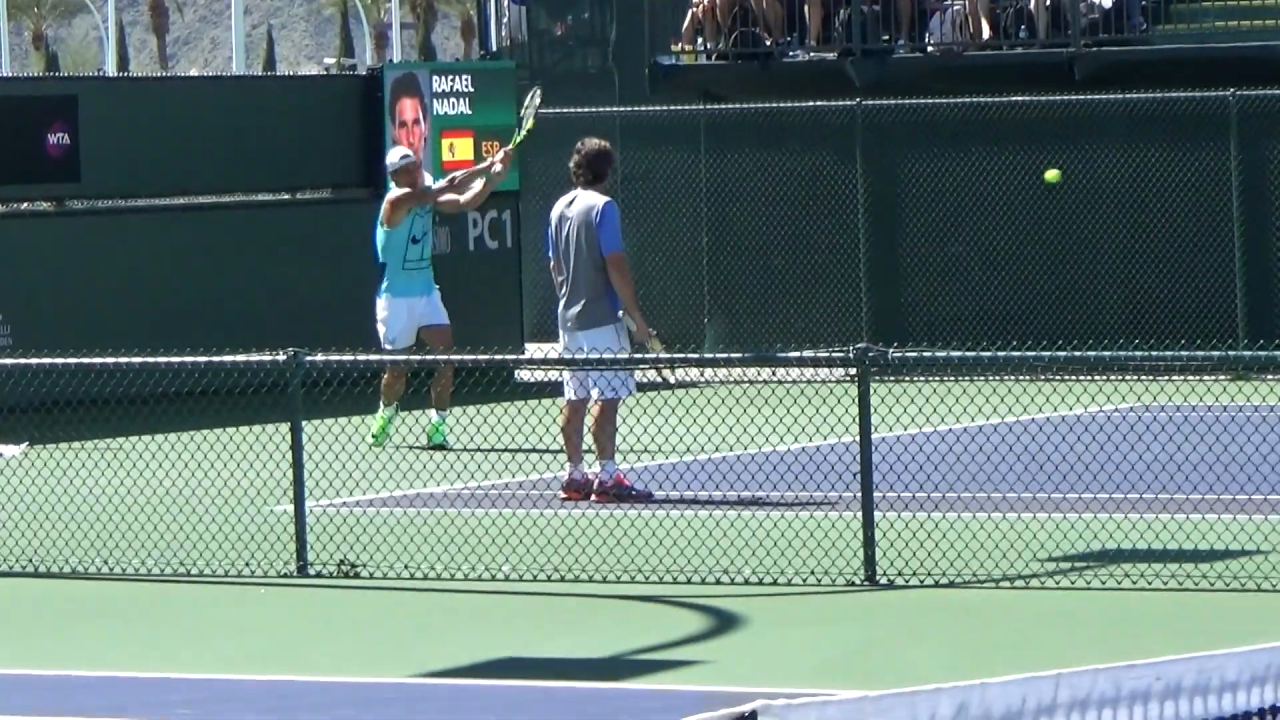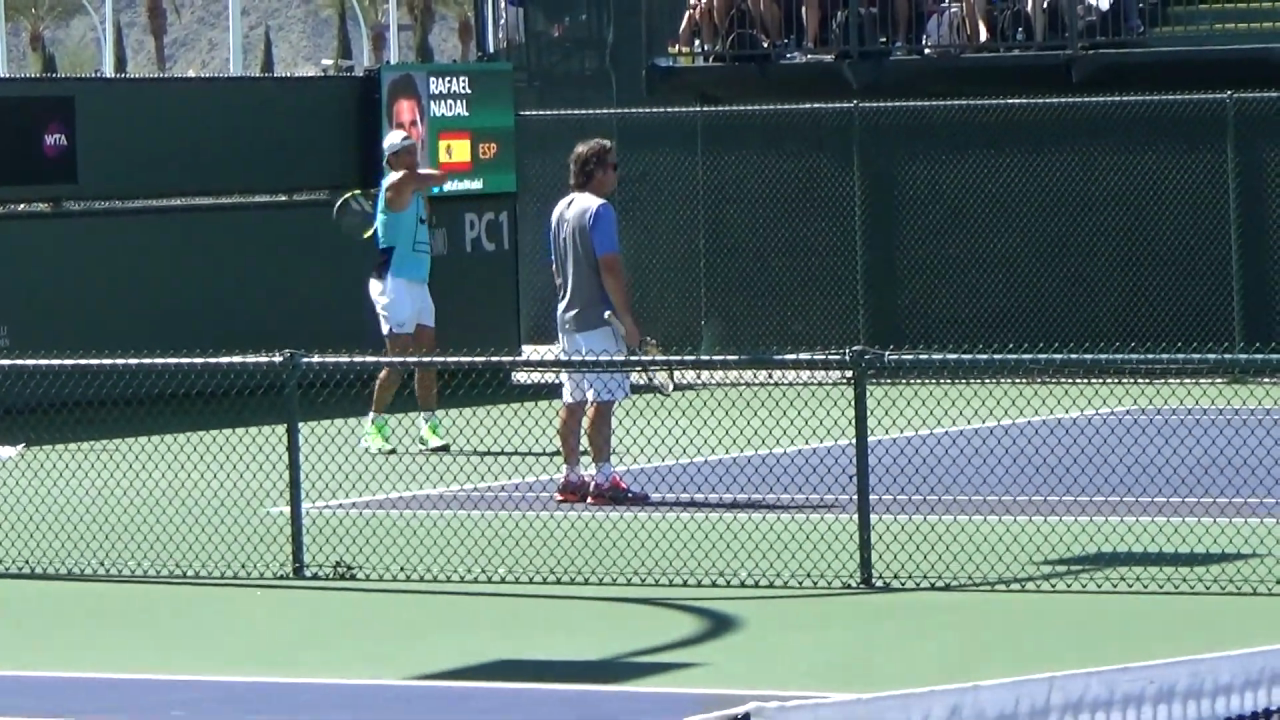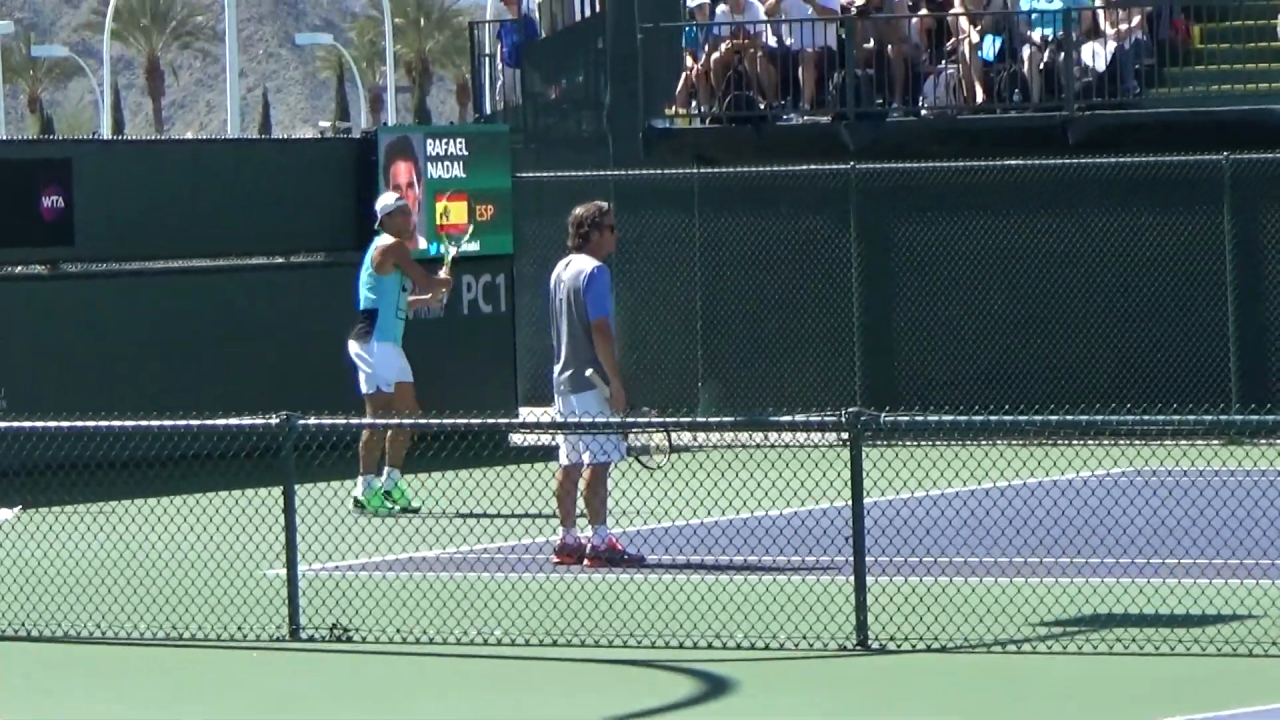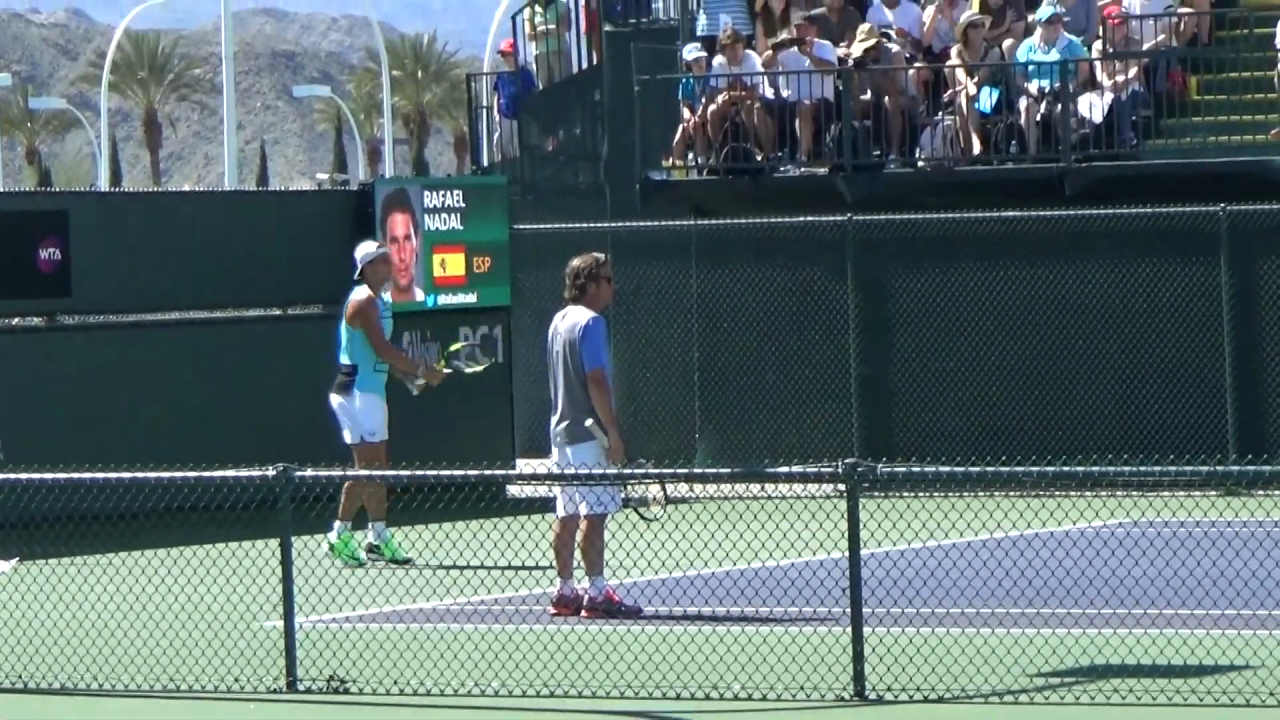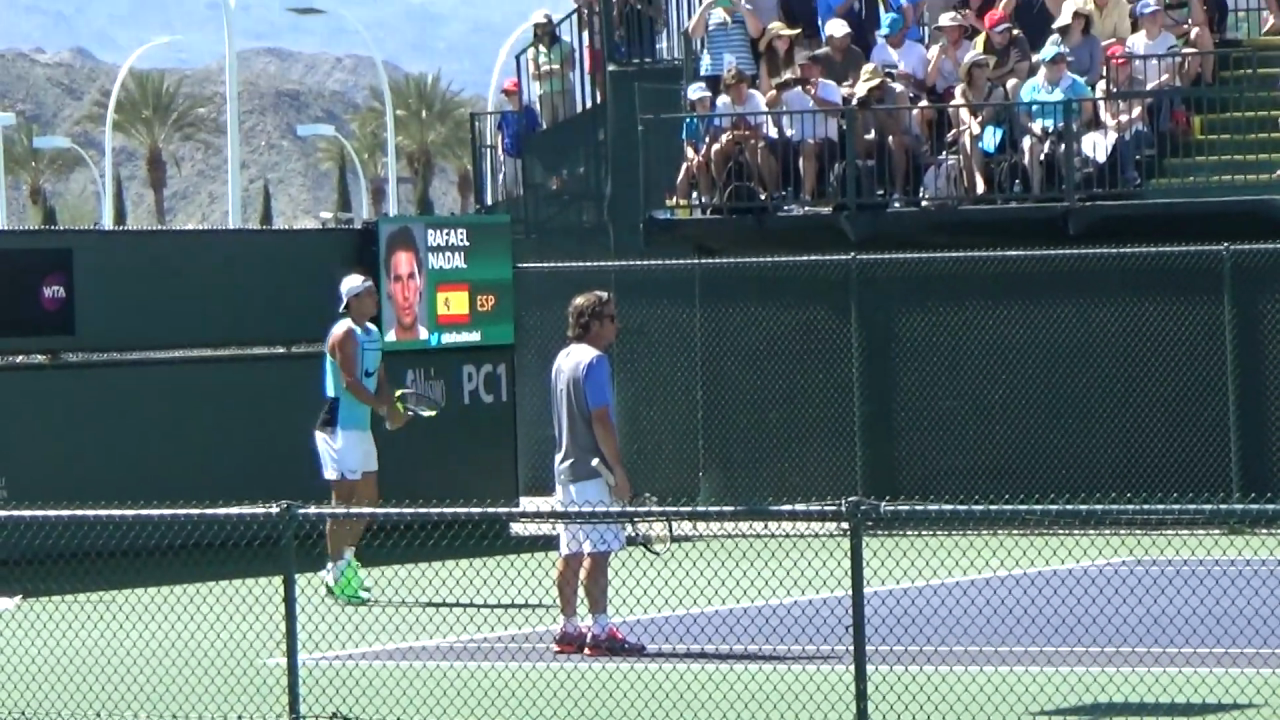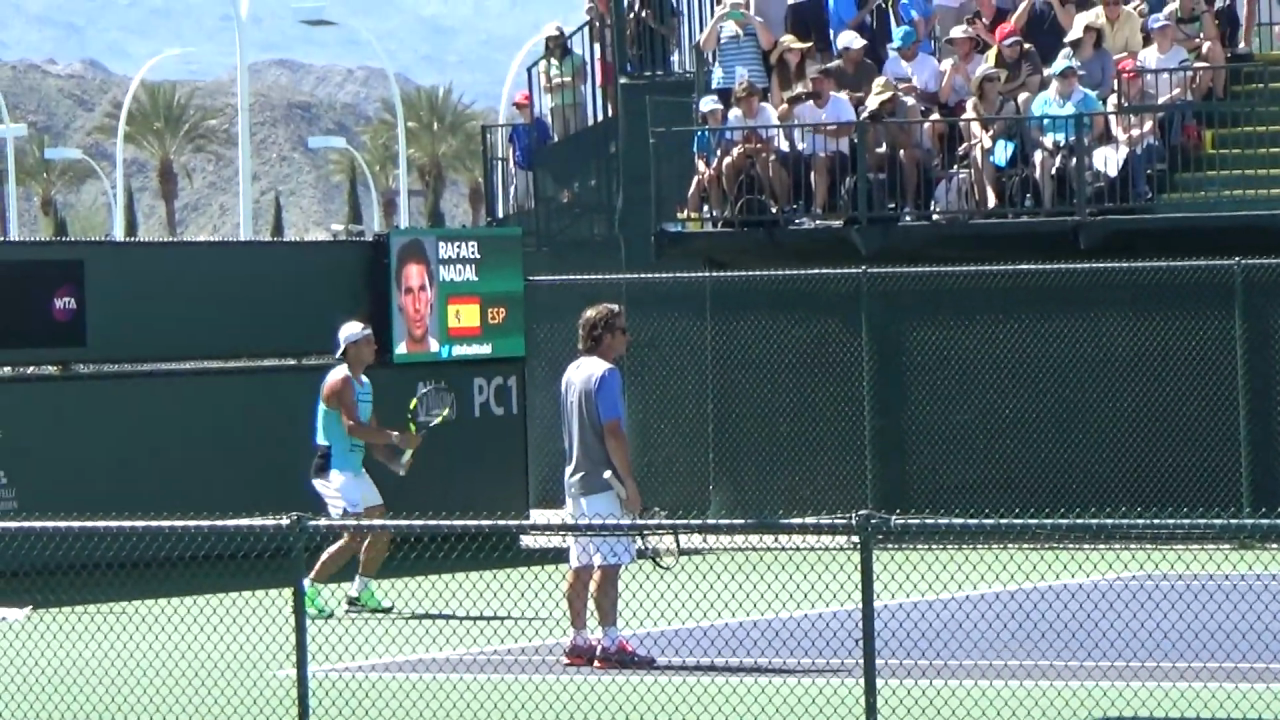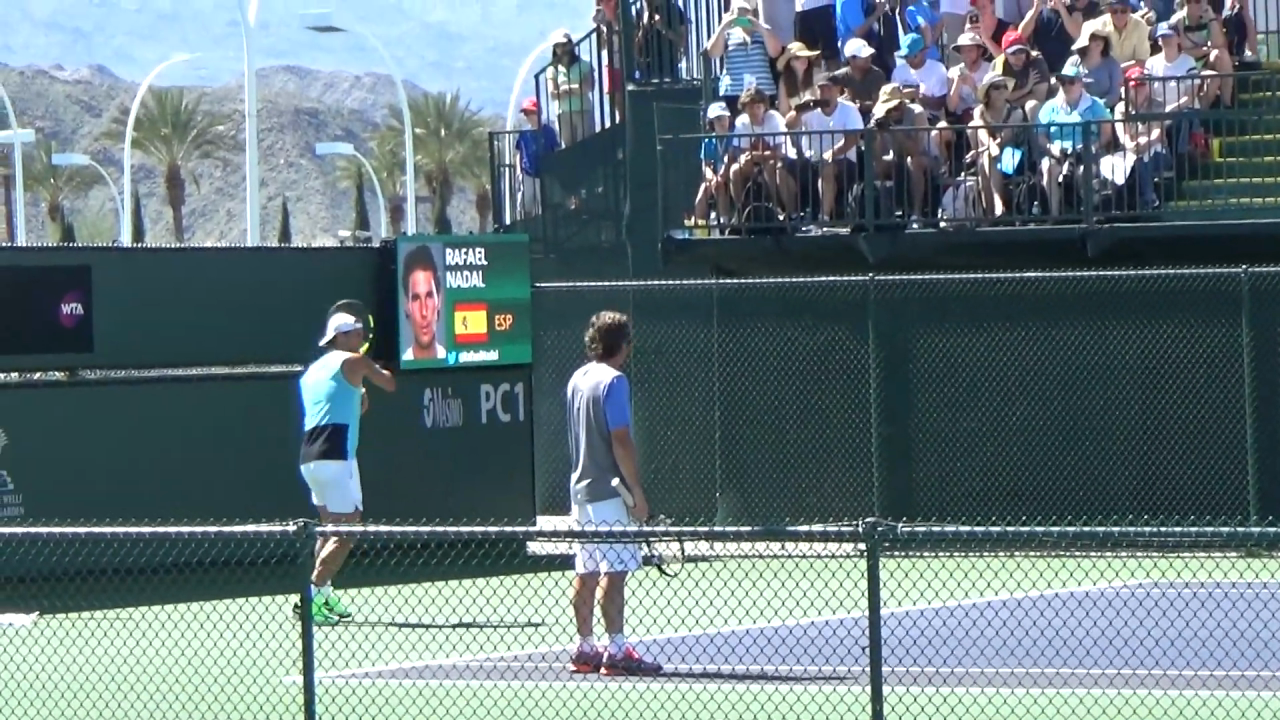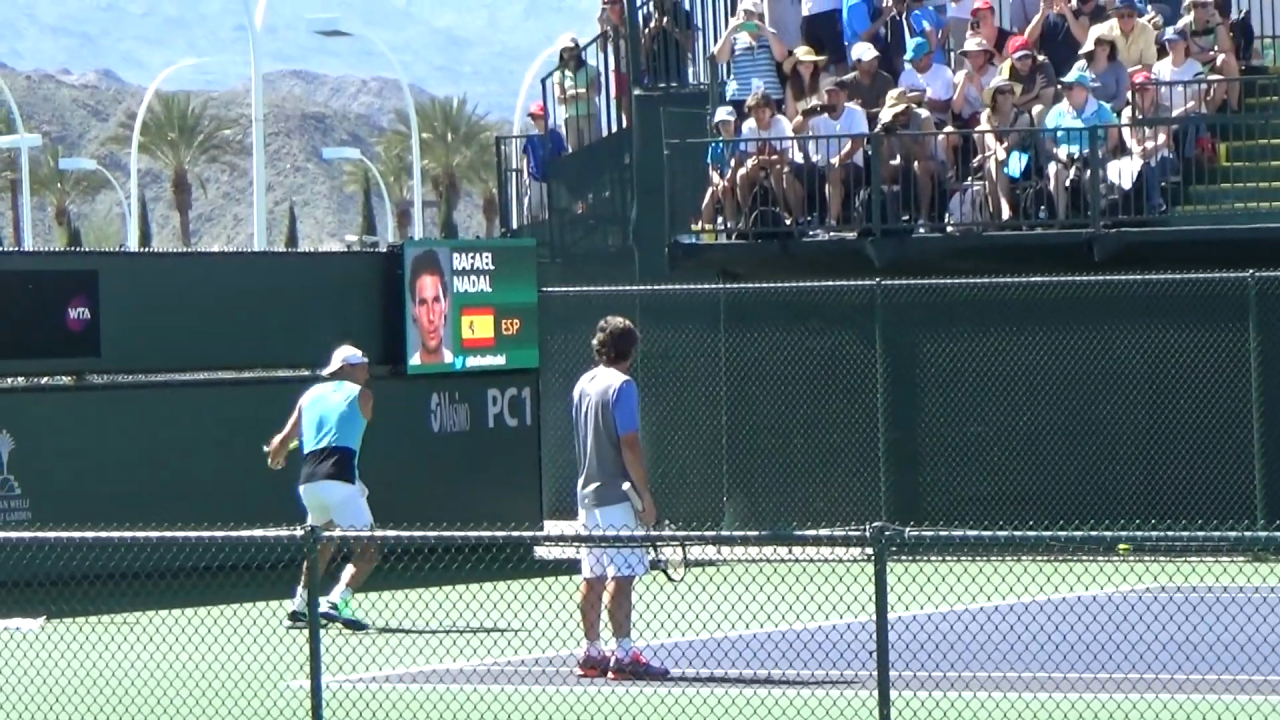
dt=0.3s
person 1, frame 1
left shoulder: (559, 208)
right shoulder: (603, 206)
right elbow: (616, 266)
right wrist: (636, 314)
left hip: (569, 318)
right hip: (601, 320)
left knee: (575, 399)
right knee: (607, 399)
left ankle: (575, 477)
right ankle: (607, 479)
person 1, frame 2
left shoulder: (561, 209)
right shoulder: (599, 209)
right elbow: (609, 269)
right wrist: (628, 319)
left hip: (568, 319)
right hip: (598, 322)
left knee: (572, 401)
right knee: (602, 401)
left ankle: (571, 479)
right ankle: (603, 481)
person 1, frame 3
left shoulder: (560, 270)
right shoulder: (595, 270)
right elbow: (600, 331)
right wrist: (616, 382)
left hip: (565, 380)
right hip: (592, 383)
left knee: (569, 463)
right knee: (597, 462)
left ankle: (568, 541)
right ankle: (599, 544)
person 1, frame 4
left shoulder: (559, 321)
right shoulder: (590, 322)
right elbow: (596, 383)
right wrist: (613, 433)
left hip: (563, 431)
right hip: (588, 435)
left knee: (567, 515)
right knee: (594, 514)
left ankle: (565, 593)
right ankle: (597, 595)
person 1, frame 5
left shoulder: (563, 359)
right shoulder: (594, 361)
right elbow: (601, 421)
right wrist: (619, 470)
left hip: (567, 469)
right hip: (592, 472)
left knee: (570, 552)
right knee: (598, 552)
left ankle: (569, 630)
right ankle: (600, 633)
person 1, frame 6
left shoulder: (572, 372)
right shoulder: (606, 373)
right elbow: (613, 434)
right wrist: (630, 483)
left hip: (577, 481)
right hip: (603, 485)
left knee: (580, 565)
right knee: (608, 565)
left ankle: (579, 642)
right ankle: (610, 645)
person 1, frame 7
left shoulder: (577, 379)
right shoulder: (613, 380)
right elbow: (620, 440)
right wrist: (637, 490)
left hip: (582, 488)
right hip: (609, 491)
left knee: (586, 572)
right knee: (614, 572)
left ankle: (585, 650)
right ankle: (616, 652)
person 1, frame 8
left shoulder: (583, 384)
right shoulder: (622, 385)
right elbow: (629, 445)
right wrist: (646, 495)
left hip: (589, 492)
right hip: (617, 496)
left knee: (593, 576)
right knee: (621, 577)
left ankle: (592, 653)
right ankle: (624, 656)
person 2, frame 1
left shoulder: (427, 197)
right shoulder: (397, 199)
left elbow: (470, 201)
right elbow: (441, 190)
left wrist: (493, 176)
right wrist: (483, 170)
left hip: (426, 293)
right hip: (395, 296)
right knee: (398, 369)
left ankle: (438, 426)
right ankle: (386, 412)
person 2, frame 2
left shoulder: (413, 186)
right shoulder: (400, 181)
right elbow: (438, 177)
right wrist: (423, 173)
left hip: (416, 284)
right hip: (394, 283)
left knee: (428, 357)
right knee: (399, 358)
left ankle: (430, 427)
right ankle: (374, 427)
person 2, frame 3
left shoulder: (392, 249)
right shoulder: (391, 246)
right elbow: (425, 280)
left wrist: (429, 299)
right wrist: (443, 282)
left hip: (390, 344)
right hip: (374, 343)
left knee: (408, 413)
right knee: (380, 417)
left ankle: (390, 484)
right ankle: (366, 491)
person 2, frame 4
left shoulder: (380, 300)
right shoulder: (363, 300)
right elbow: (381, 350)
left wrist: (412, 376)
right wrist: (422, 371)
left hip: (373, 393)
right hip: (356, 393)
left knee: (379, 467)
right knee: (367, 466)
left ankle: (378, 539)
right ankle: (340, 535)
person 2, frame 5
left shoulder: (373, 334)
right shoulder: (344, 334)
left elbow: (381, 380)
right elbow: (350, 382)
left wrist: (390, 410)
right wrist: (386, 408)
left hip: (361, 428)
right hip: (339, 428)
left knee: (368, 499)
right knee: (345, 502)
left ankle: (344, 564)
right ankle: (336, 577)
person 2, frame 6
left shoulder: (363, 383)
right shoulder: (340, 381)
left elbow: (372, 430)
right elbow: (353, 428)
left wrist: (393, 460)
right wrist: (397, 438)
left hip: (354, 469)
right hip: (334, 470)
left knee: (380, 529)
right knee: (355, 535)
left ankle: (361, 592)
right ankle: (308, 590)
person 2, frame 7
left shoulder: (312, 371)
right shoulder: (352, 361)
right elbow: (390, 384)
left wrist: (356, 405)
right wrist: (372, 374)
left hip: (311, 457)
right hip: (335, 459)
left knee: (332, 528)
right knee: (345, 536)
left ankle: (322, 596)
right ankle: (314, 596)
person 2, frame 8
left shoulder: (310, 395)
right shoulder: (362, 394)
left elbow: (283, 439)
left wrist: (276, 454)
left hip: (309, 480)
right hip: (339, 480)
left knee: (324, 542)
right knee: (367, 550)
left ankle: (300, 606)
right ankle: (337, 601)
